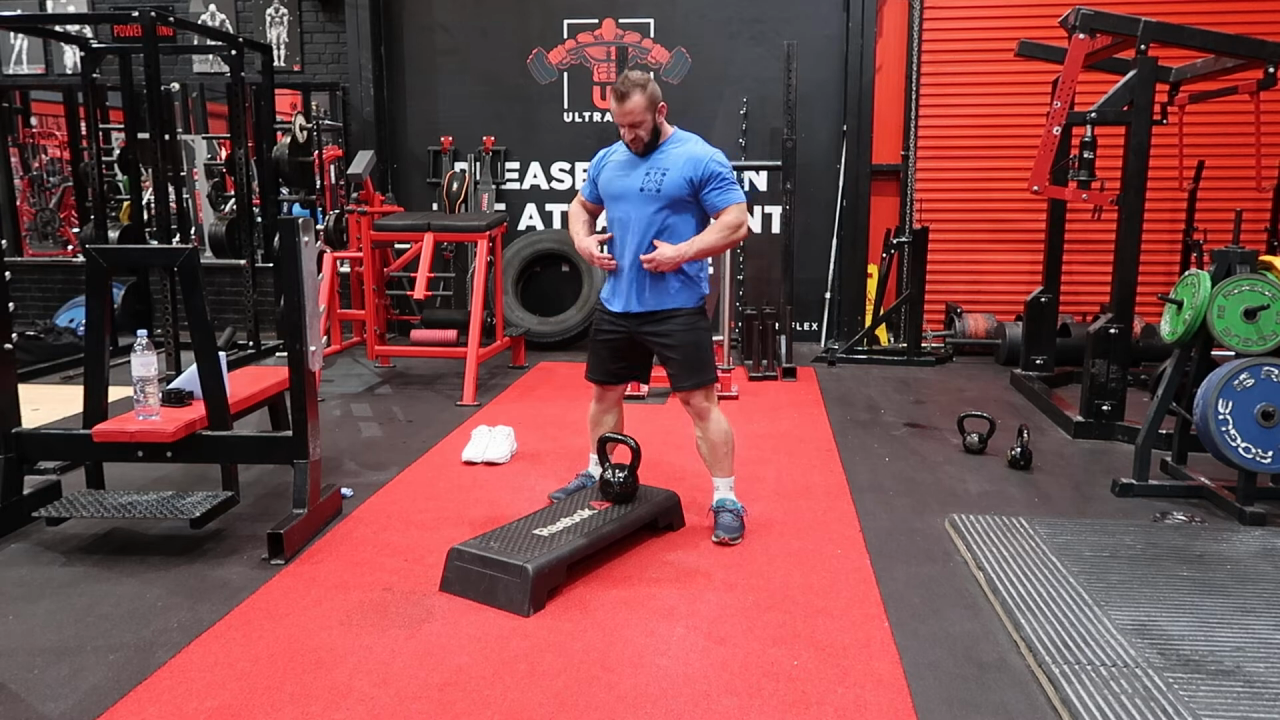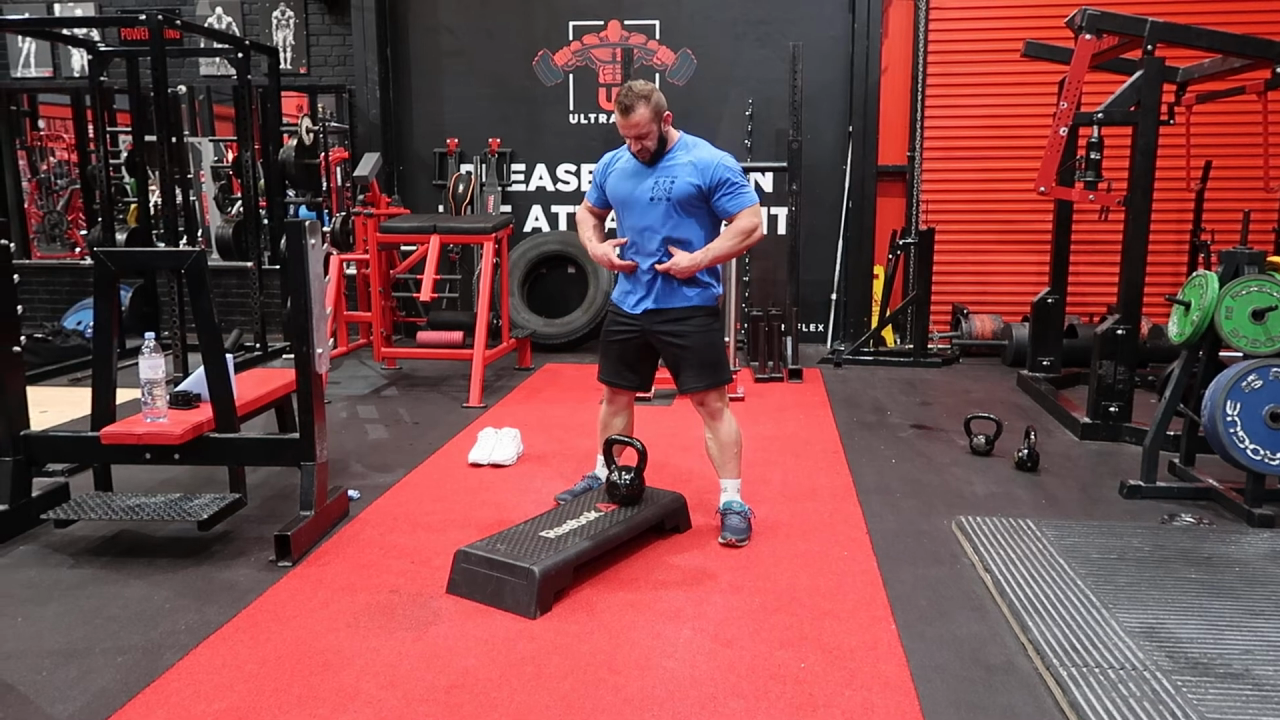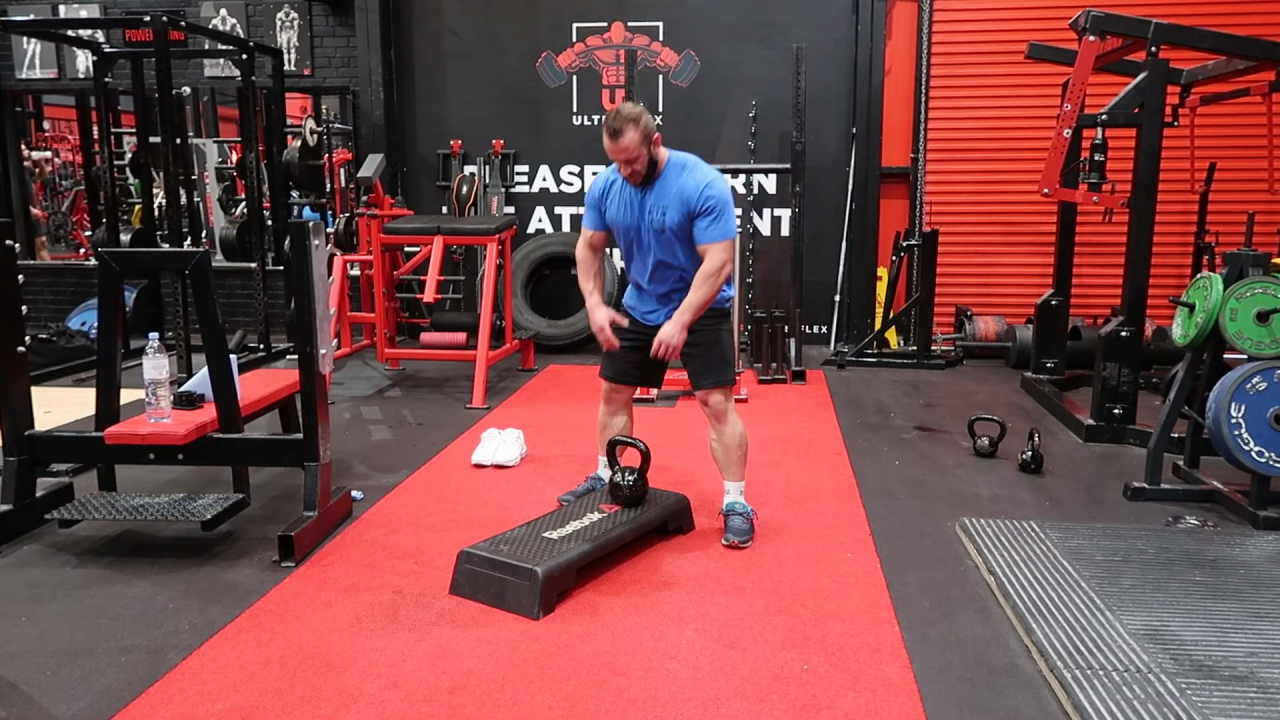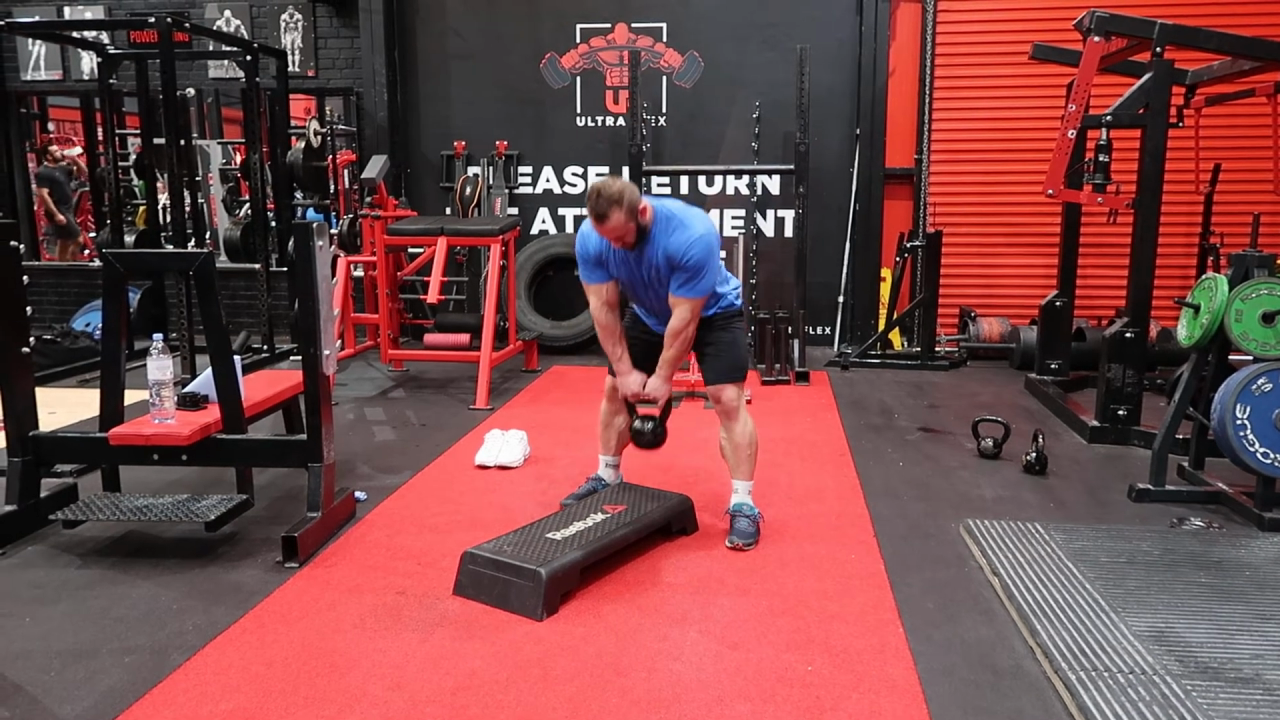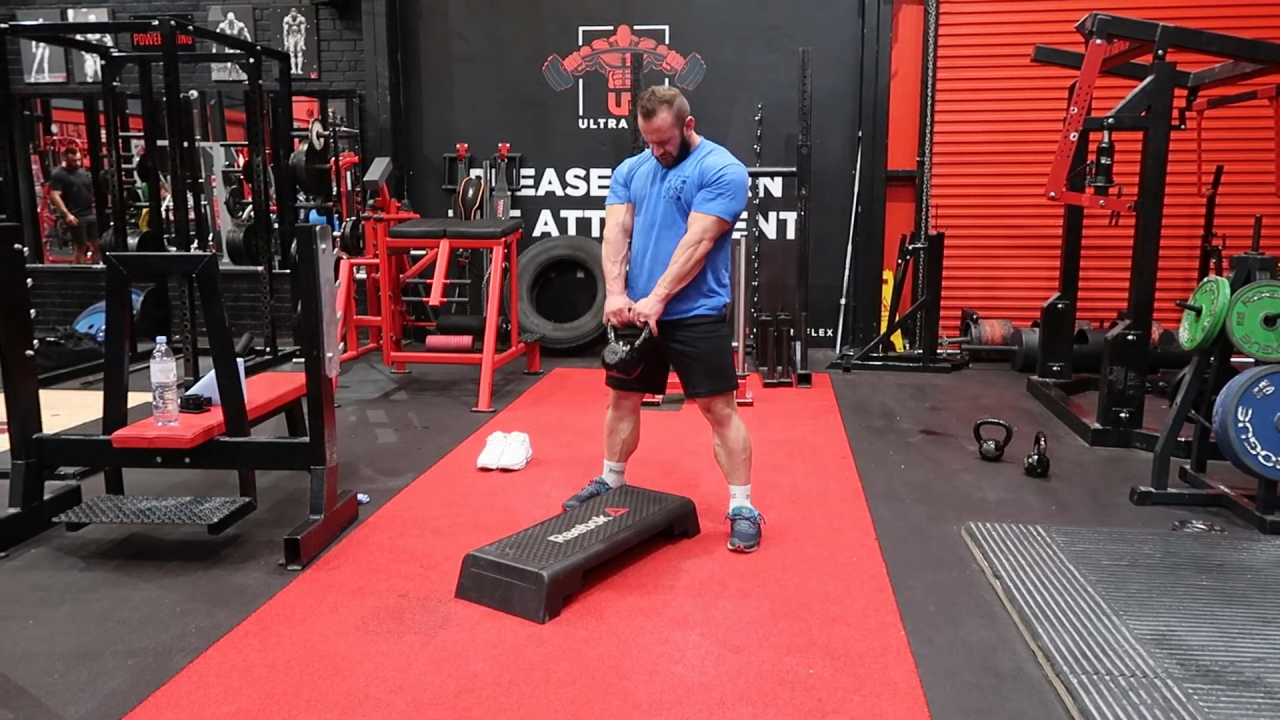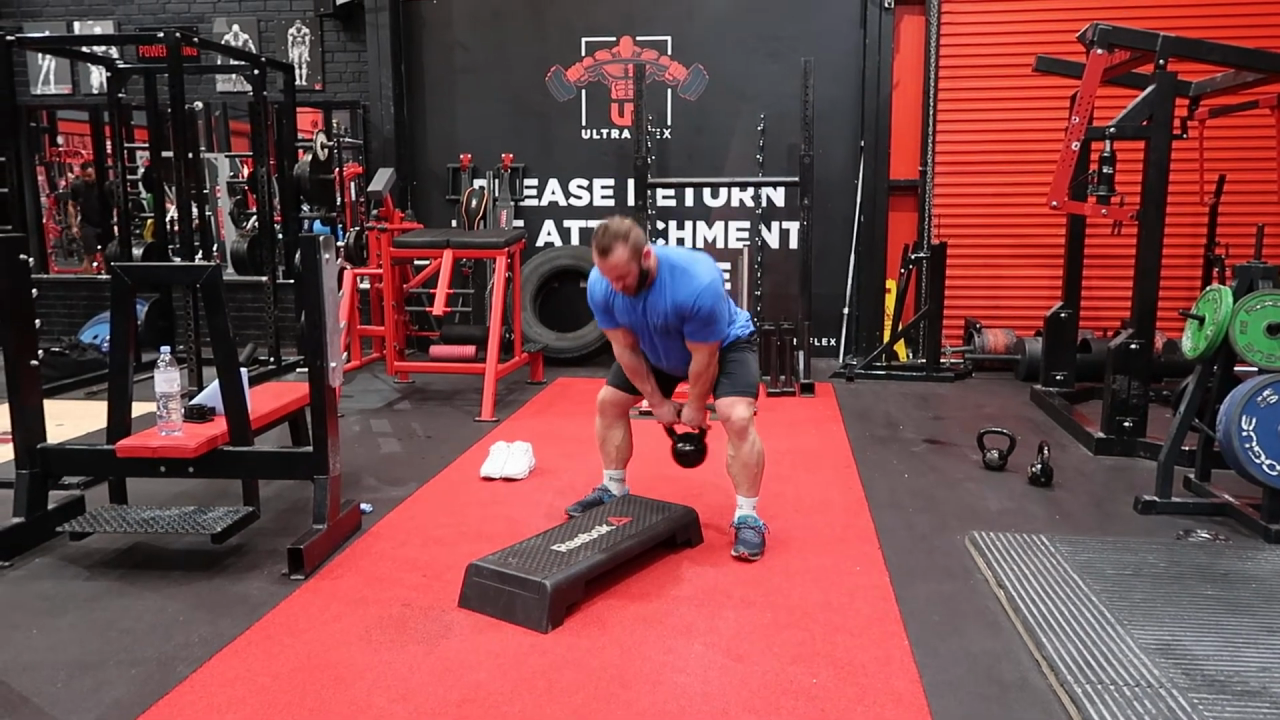
dt=0.7s
person 1, frame 1
left shoulder: (701, 159)
right shoulder: (607, 161)
left elbow: (736, 224)
right elbow: (582, 206)
left wrist: (681, 253)
right wrist: (583, 240)
left hip: (677, 307)
right hip: (616, 304)
left knee: (700, 402)
right knee: (604, 393)
left ankle: (726, 501)
right ankle: (596, 474)
person 1, frame 2
left shoulder: (711, 164)
right shoulder: (611, 165)
left elbow: (750, 225)
right elbow: (588, 211)
left wrist: (698, 260)
right wrist: (594, 246)
left hip: (690, 307)
right hip: (627, 305)
left knee: (711, 402)
right knee: (616, 395)
left ankle: (732, 502)
right ankle: (603, 476)
person 1, frame 3
left shoulder: (702, 185)
right shoulder: (604, 186)
left elbow: (718, 263)
right elbow: (588, 246)
left wrist: (681, 322)
right wrist: (594, 304)
left hip: (700, 312)
right hip: (638, 309)
left knee: (716, 402)
right knee: (613, 392)
left ankle: (736, 503)
right ankle: (606, 477)
person 1, frame 4
left shoulder: (692, 235)
right shoulder: (589, 239)
left elbow: (685, 319)
right elbow: (604, 309)
left wrist: (663, 380)
right wrist: (626, 372)
left hip: (712, 311)
right hip: (648, 314)
left knee: (728, 399)
right knee: (615, 389)
left ankle: (743, 505)
right ankle: (607, 478)
person 1, frame 5
left shoulder: (723, 170)
right shoulder: (630, 171)
left elbow: (698, 240)
right elbow: (616, 233)
left wrist: (658, 297)
right wrist: (616, 292)
left hip: (697, 314)
right hip: (635, 309)
left knee: (718, 408)
right knee: (623, 400)
left ankle: (742, 508)
right ankle: (611, 483)
person 1, frame 6
left shoulder: (698, 283)
right shoulder: (600, 287)
left elbow: (704, 357)
right elbow: (626, 350)
left wrist: (695, 408)
right wrist: (658, 403)
left hip: (725, 342)
left knee: (737, 417)
right knee: (608, 401)
left ankle: (747, 517)
right ankle: (613, 489)
